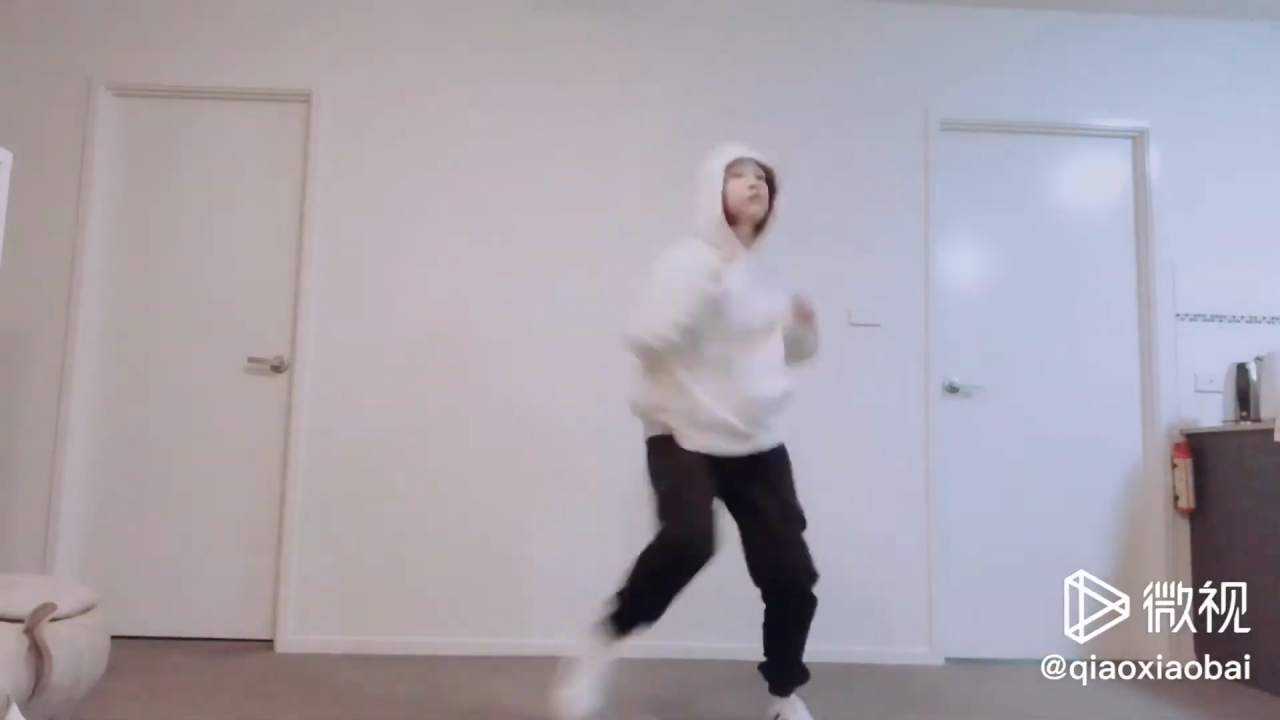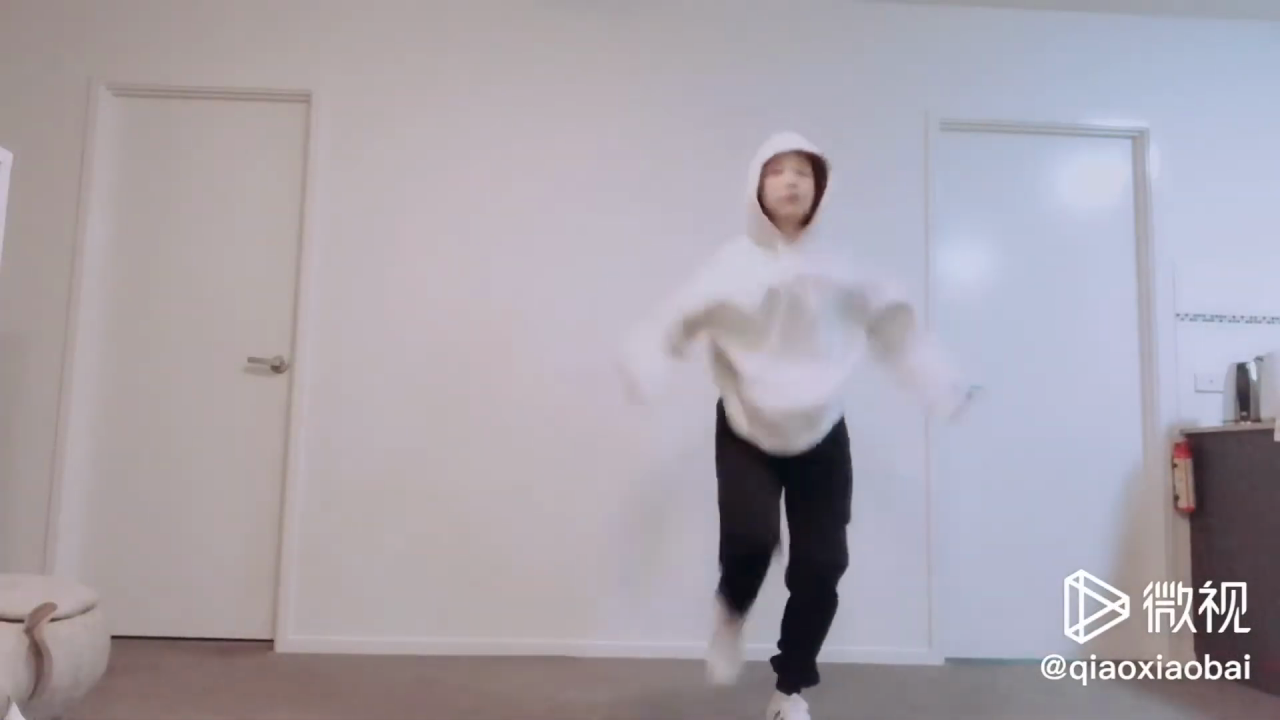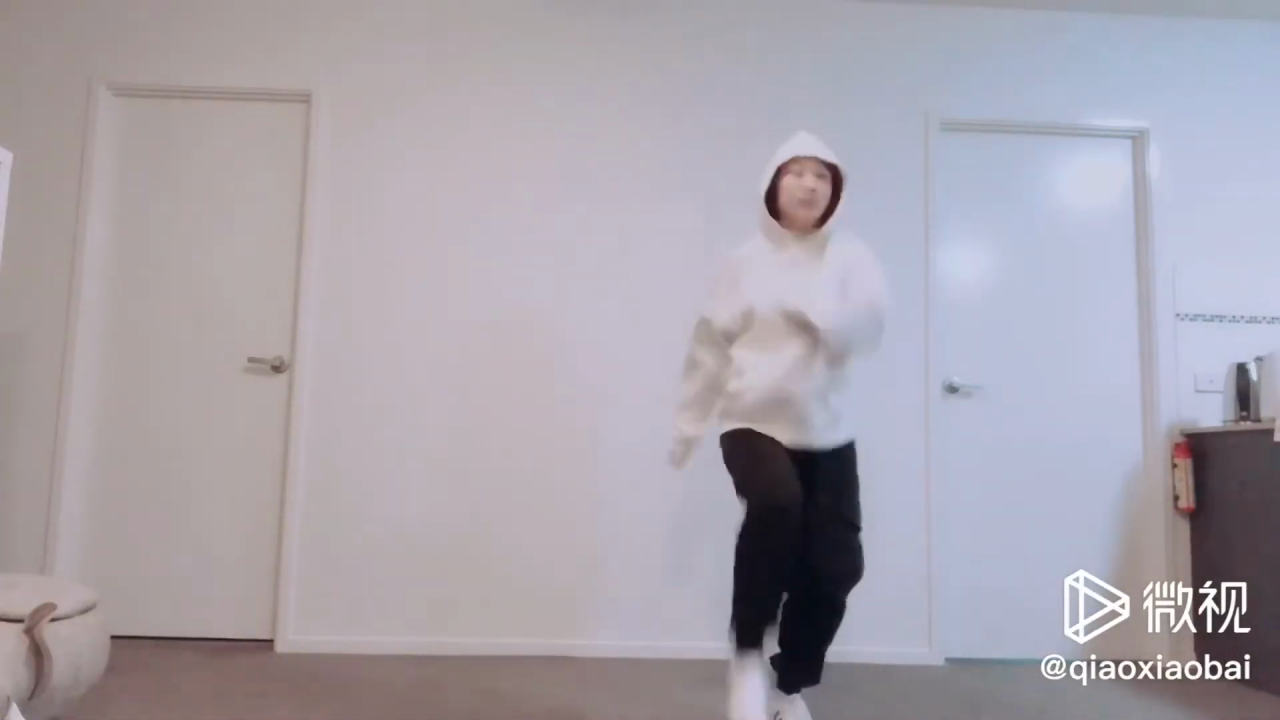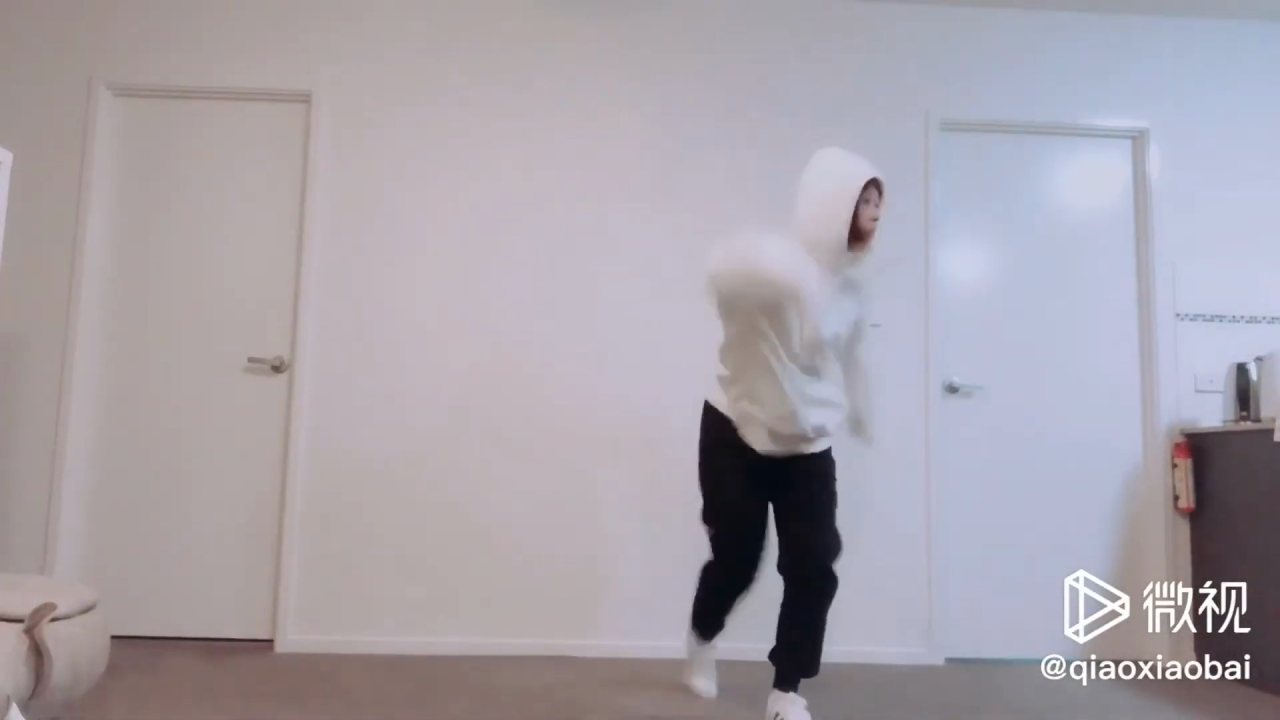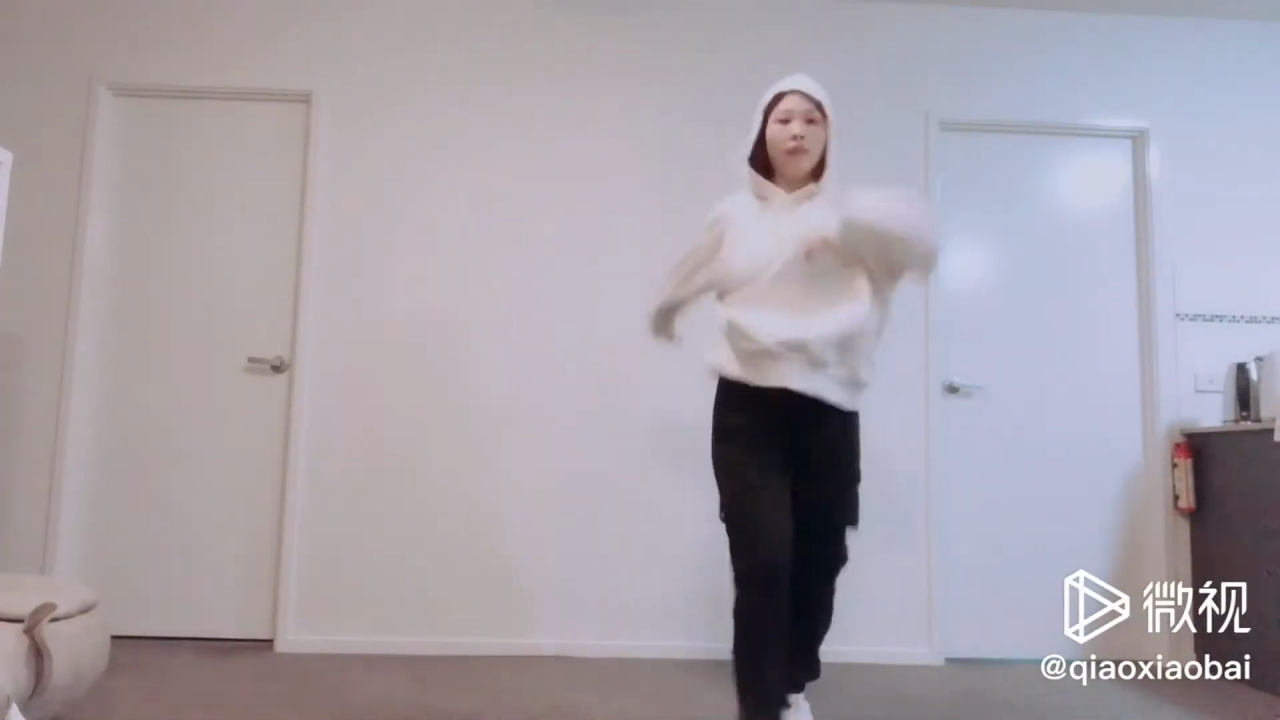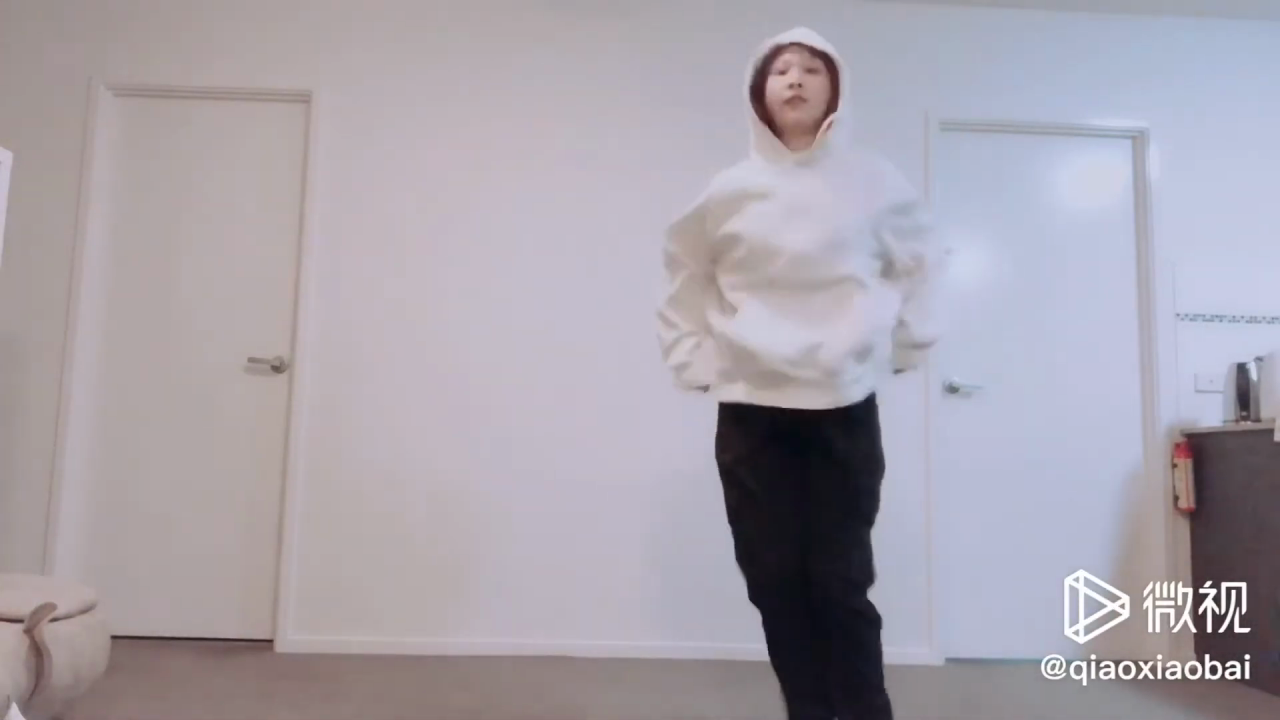
dt=0.5s
person 1, frame 1
left shoulder: (761, 274)
right shoulder: (687, 263)
left elbow: (793, 351)
right elbow: (650, 339)
left wrist: (802, 326)
right wrist: (706, 285)
left hip: (758, 445)
right hip: (685, 436)
left knee: (792, 575)
right knee: (687, 538)
right ankle: (609, 638)
person 1, frame 2
left shoulder: (839, 264)
right shoulder: (734, 262)
left elbow: (894, 319)
right elbow: (675, 320)
left wrist: (938, 380)
right wrist: (645, 361)
left hip: (822, 431)
right hip: (750, 430)
left knee: (821, 570)
right knee: (748, 543)
right ankle: (731, 612)
person 1, frame 3
left shoulder: (849, 258)
right shoulder: (744, 261)
left elbow: (866, 321)
right elbow: (709, 348)
left wrist: (815, 310)
right wrist: (688, 424)
left hip: (825, 438)
right hip: (753, 426)
left knee: (832, 572)
right knee: (775, 502)
right ankle: (748, 661)
person 1, frame 4
left shoulder: (849, 281)
right shoulder: (780, 259)
right elbow: (726, 268)
left wrist: (857, 410)
right wrist: (804, 279)
left hip: (806, 441)
right hip: (738, 428)
left knee: (814, 566)
right knee: (734, 557)
right ankle: (702, 640)
person 1, frame 5
left shoulder: (856, 219)
right shoulder: (734, 216)
left elbow: (920, 243)
right elbow: (686, 278)
left wrist: (846, 221)
right wrist: (662, 315)
left hip: (829, 406)
right hip: (749, 403)
left knee: (819, 560)
right knee: (763, 560)
person 1, frame 6
left shoulder: (872, 180)
right shoulder: (731, 191)
left elbow: (918, 256)
right elbow: (684, 266)
left wrist: (911, 330)
right wrist: (687, 351)
left hip: (841, 406)
right hip: (750, 410)
left knee: (836, 580)
right knee: (776, 578)
